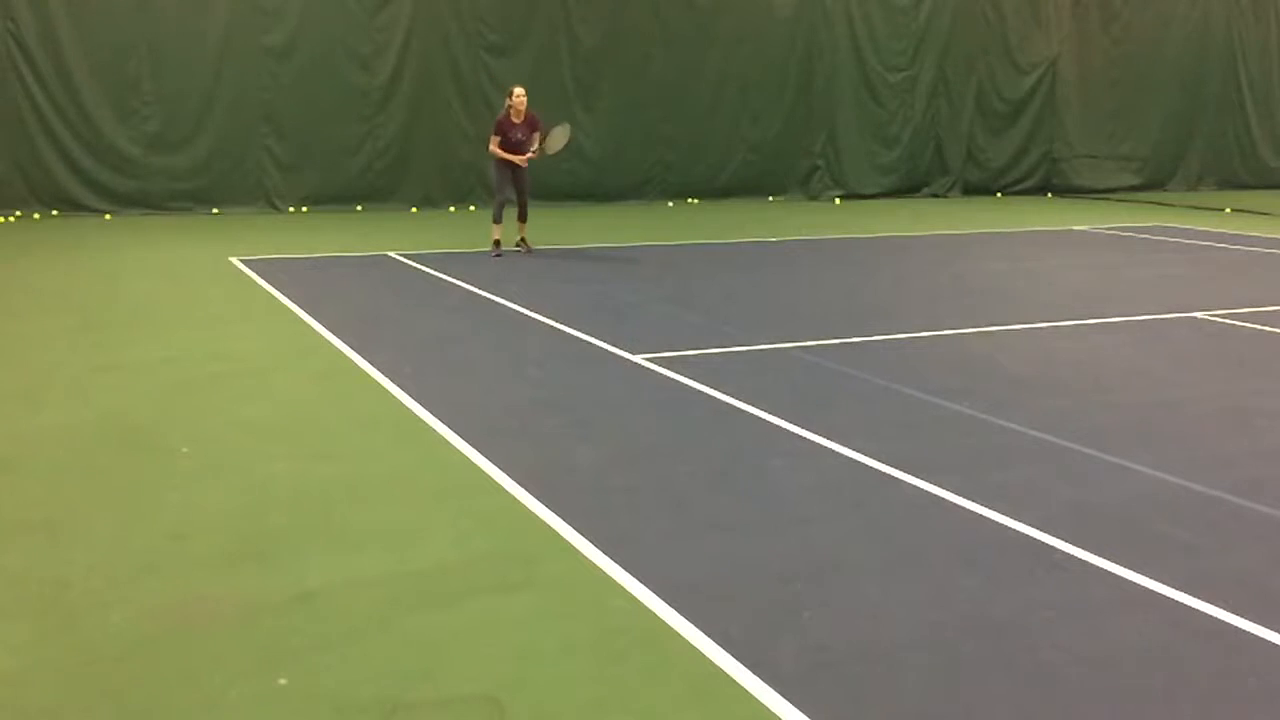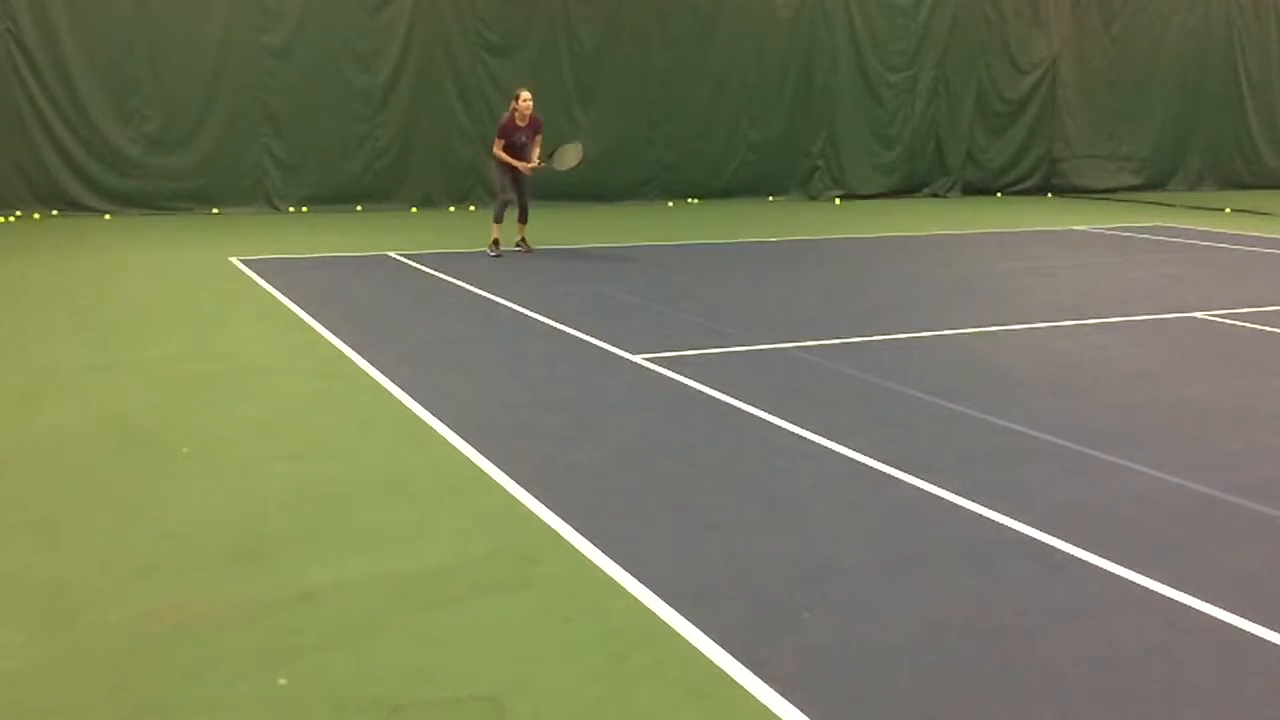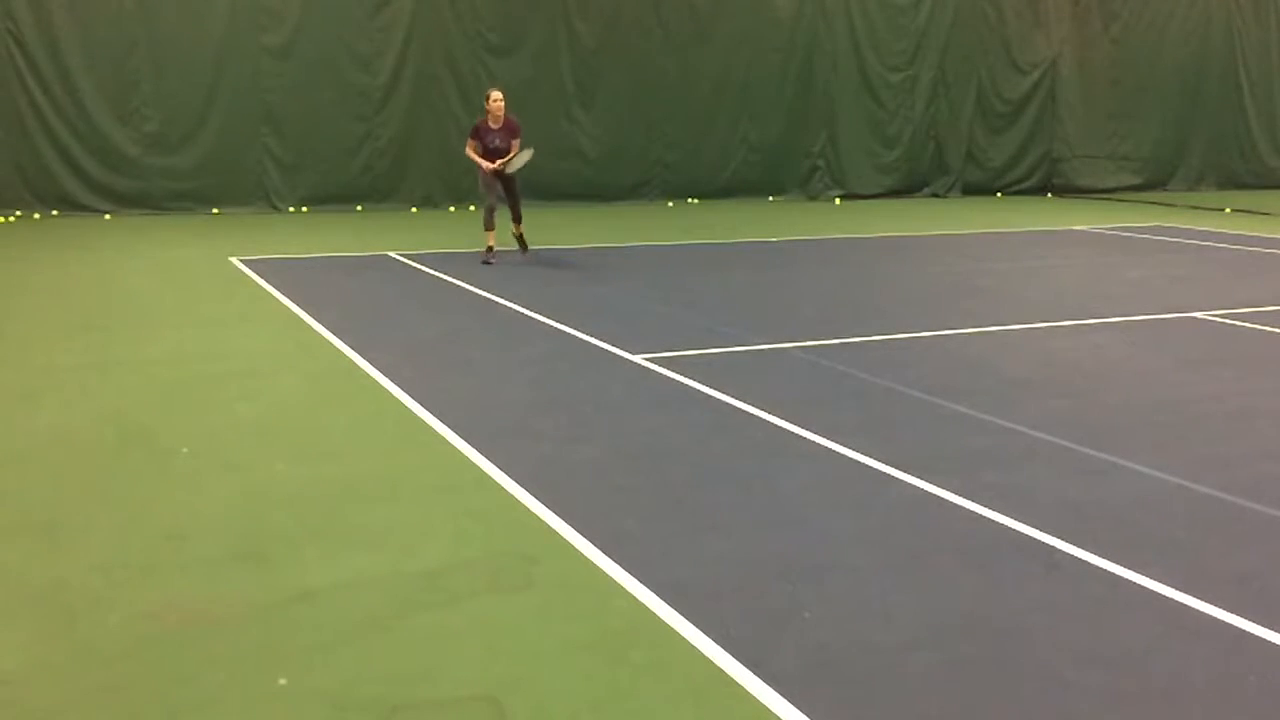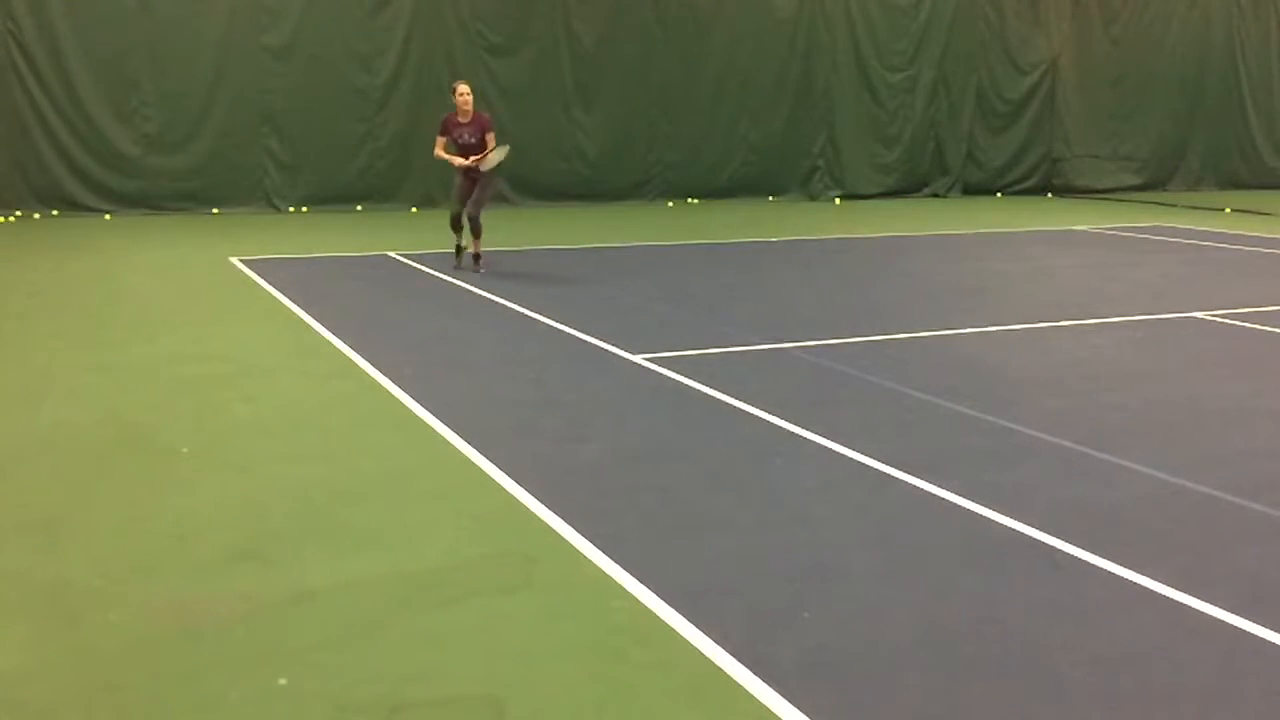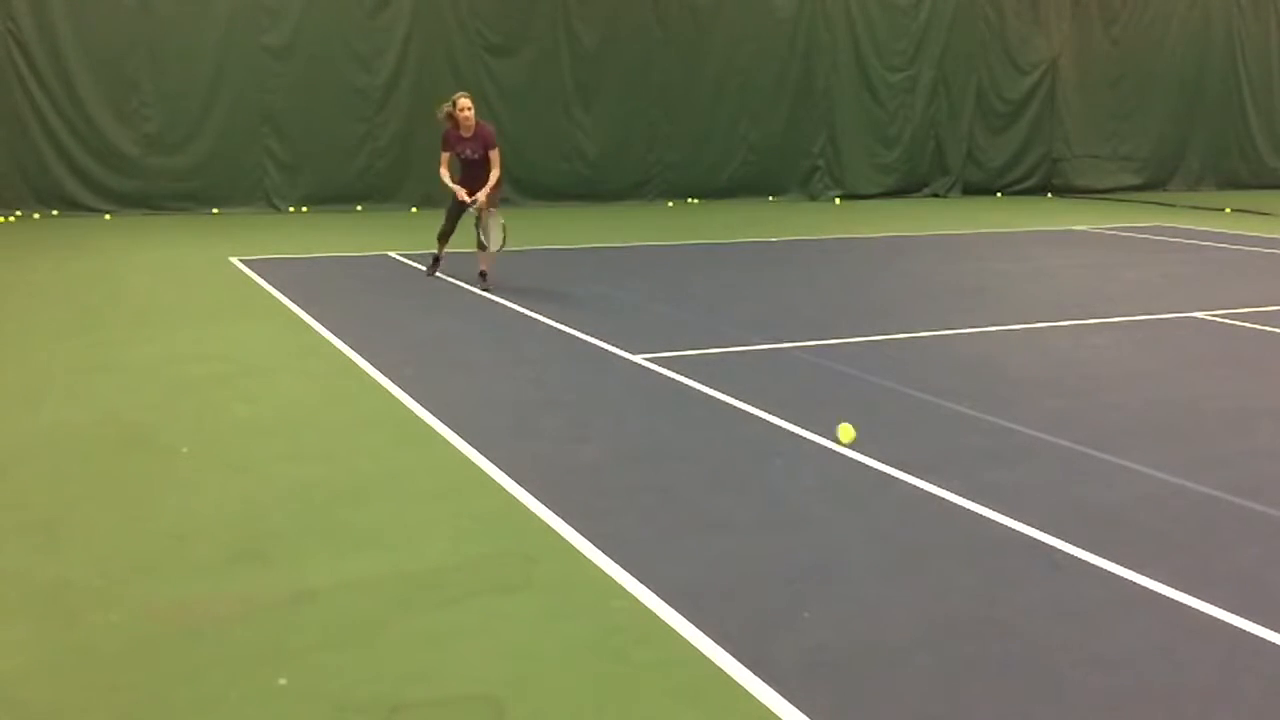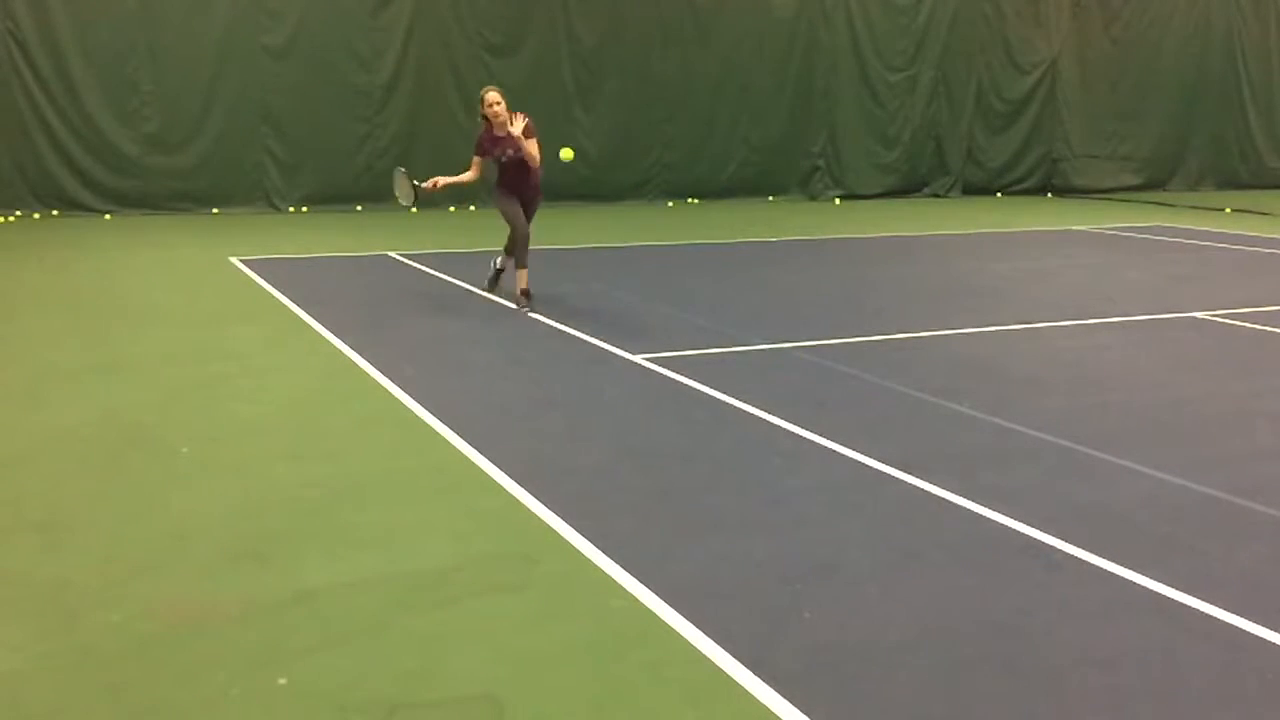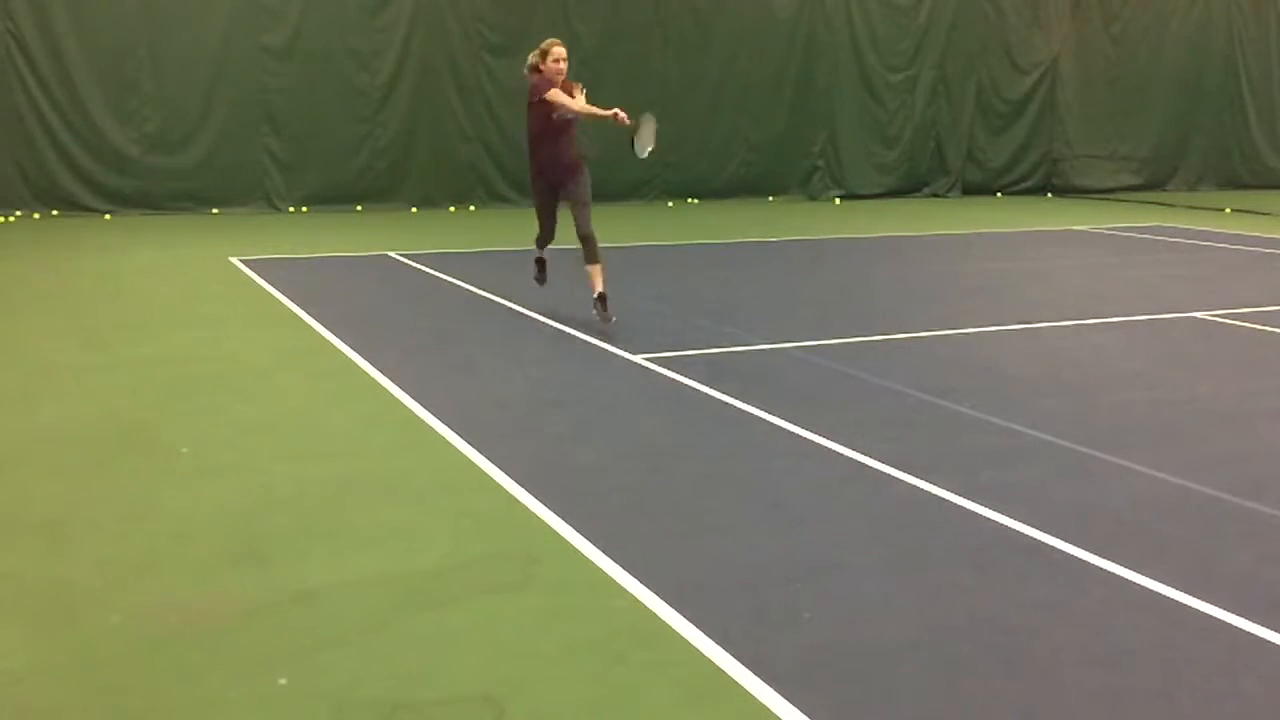
dt=0.4s
person 1, frame 1
left shoulder: (533, 119)
right shoulder: (502, 120)
left elbow: (536, 143)
right elbow: (492, 148)
left wrist: (533, 152)
right wrist: (513, 158)
left hip: (522, 162)
right hip: (503, 162)
left knee: (523, 200)
right knee: (500, 198)
left ankle: (521, 239)
right ankle: (496, 242)
person 1, frame 2
left shoulder: (537, 122)
right shoulder: (506, 123)
left elbow: (536, 146)
right elbow: (496, 150)
left wrist: (534, 159)
right wrist: (517, 163)
left hip: (522, 164)
right hip: (503, 163)
left knee: (523, 201)
right knee: (504, 198)
left ankle: (521, 239)
right ankle: (495, 242)
person 1, frame 3
left shoulder: (512, 124)
right shoulder: (480, 126)
left elbow: (515, 152)
right elbow: (468, 149)
left wrist: (503, 162)
right wrist: (482, 162)
right hip: (487, 170)
left knee: (515, 207)
right knee: (490, 204)
left ankle: (518, 233)
right ankle: (490, 248)
person 1, frame 4
left shoulder: (483, 120)
right shoulder: (447, 122)
left elbow: (492, 148)
right elbow: (437, 151)
left wrist: (478, 158)
right wrist: (452, 158)
left hip: (483, 173)
right hip: (463, 173)
left knee: (472, 213)
right knee: (455, 214)
left ankle: (477, 254)
right ankle: (459, 246)
person 1, frame 5
left shoulder: (486, 132)
right shoulder: (449, 134)
left elbow: (496, 169)
right elbow: (443, 169)
left wrist: (485, 191)
right wrist: (454, 187)
left hip: (488, 186)
right hip: (464, 185)
left knee: (481, 221)
right knee: (448, 227)
left ankle: (484, 272)
right ankle: (438, 256)
person 1, frame 6
left shoulder: (524, 125)
right shoulder: (484, 137)
left elbow: (535, 162)
right elbow: (474, 173)
left wrist: (519, 137)
right wrist: (446, 180)
left hip: (531, 191)
right hip: (506, 192)
left knee: (518, 239)
right knee: (522, 233)
left ankle: (499, 265)
right ankle: (523, 291)
person 1, frame 7
left shoulder: (570, 89)
right shoulder: (538, 86)
right elbow: (572, 107)
left wrist: (581, 106)
right wrist: (609, 113)
left hip: (574, 171)
right hip: (543, 174)
left knee: (585, 231)
right knee: (547, 232)
left ankle: (600, 296)
right ankle: (540, 255)
